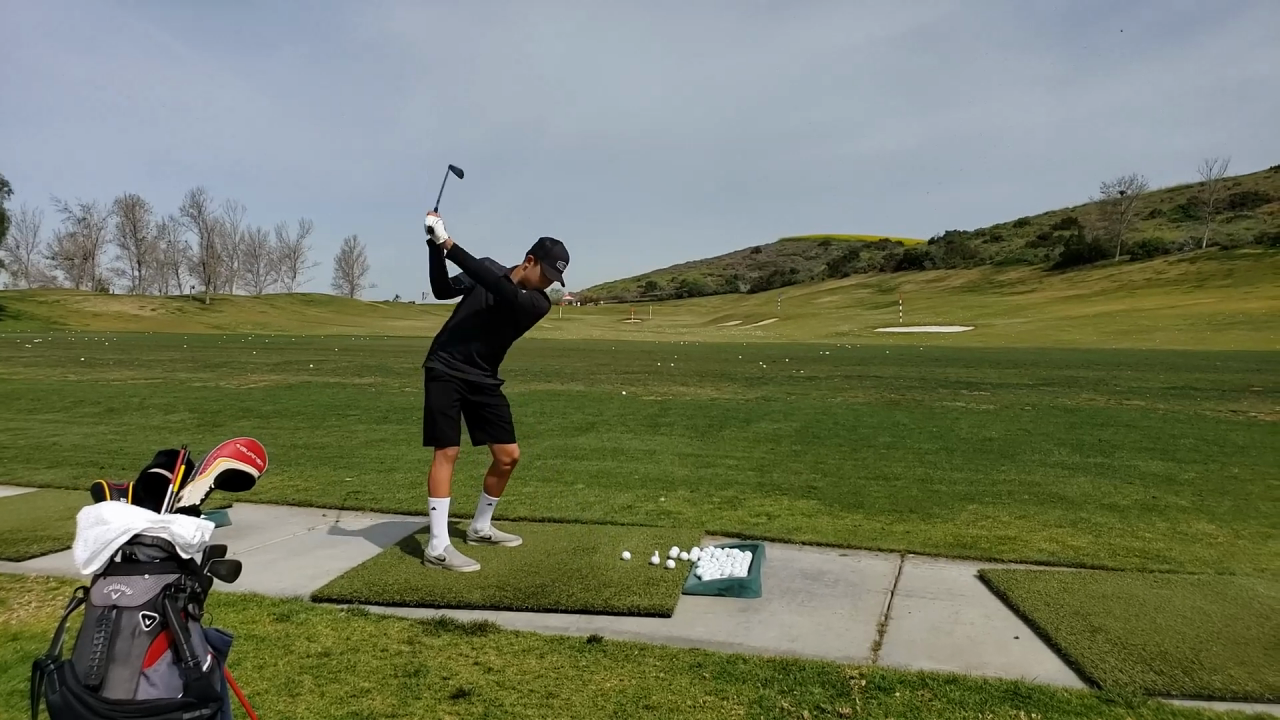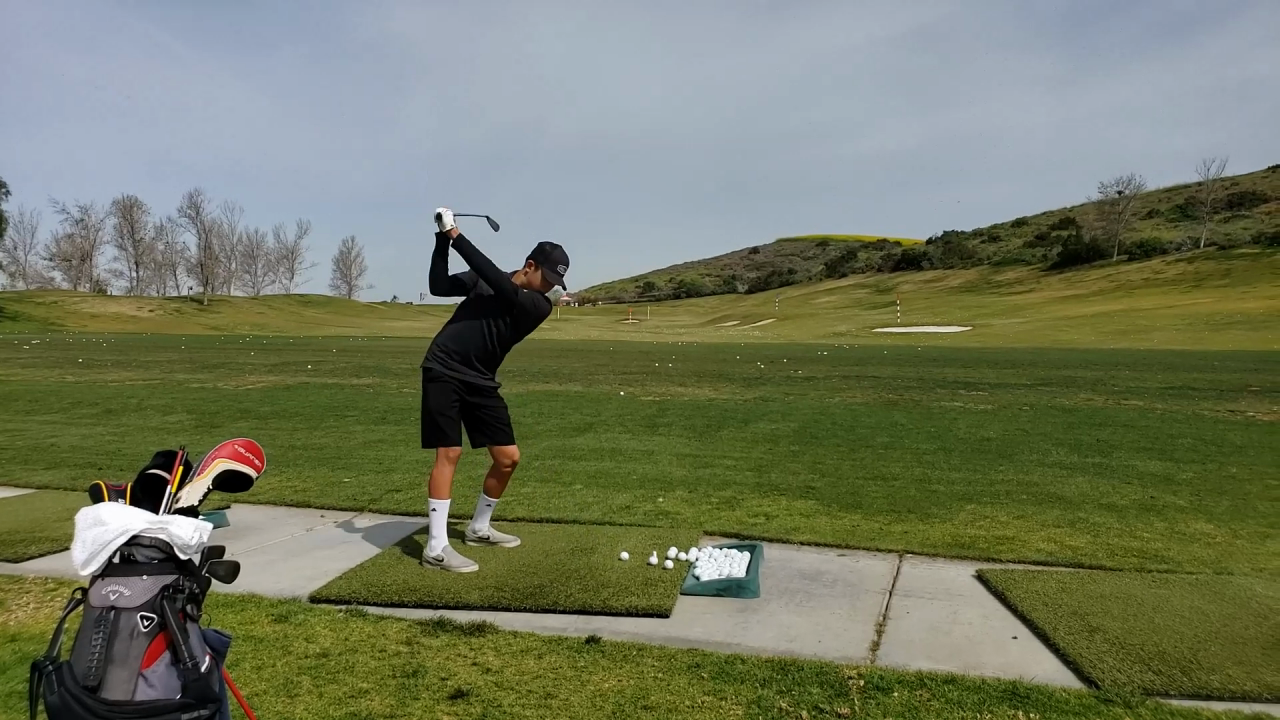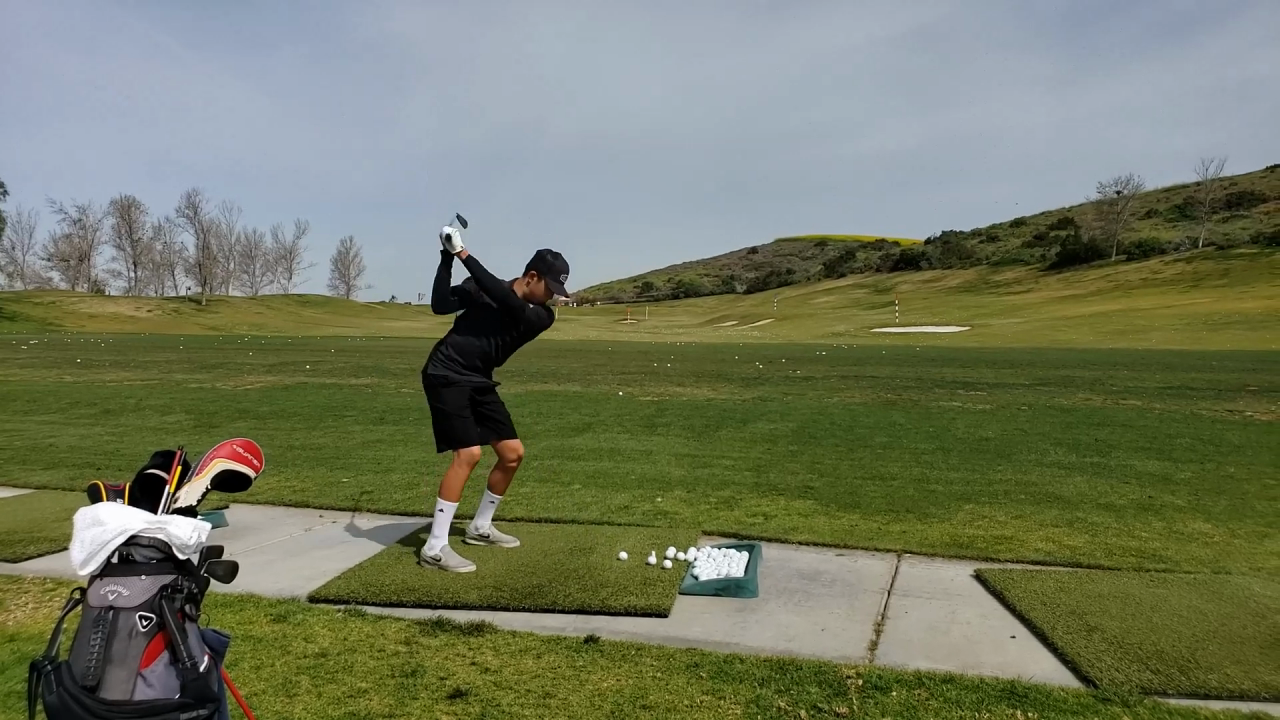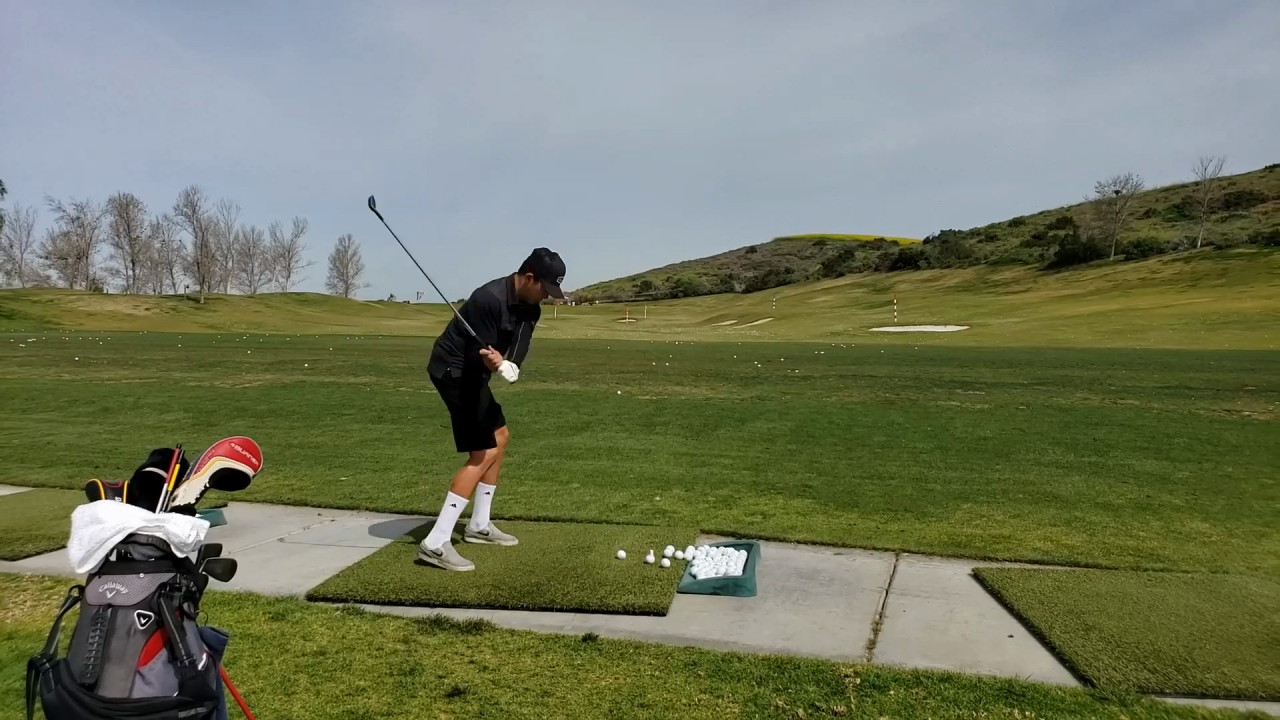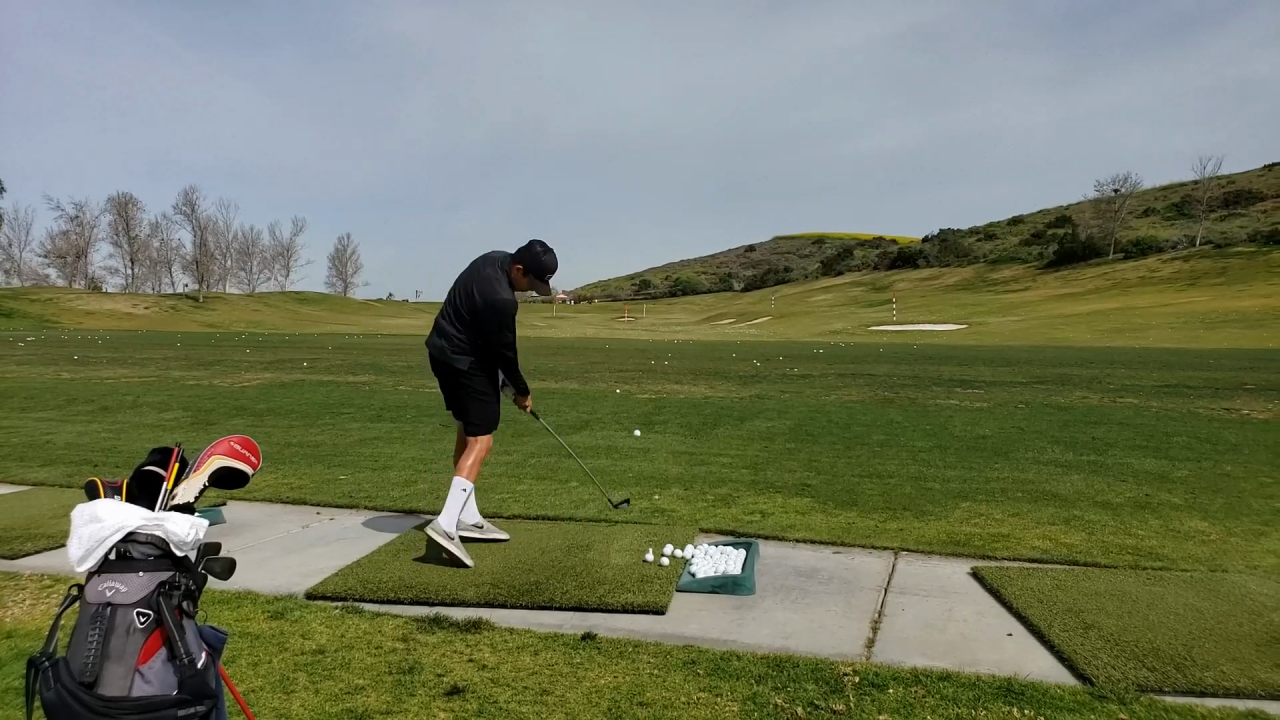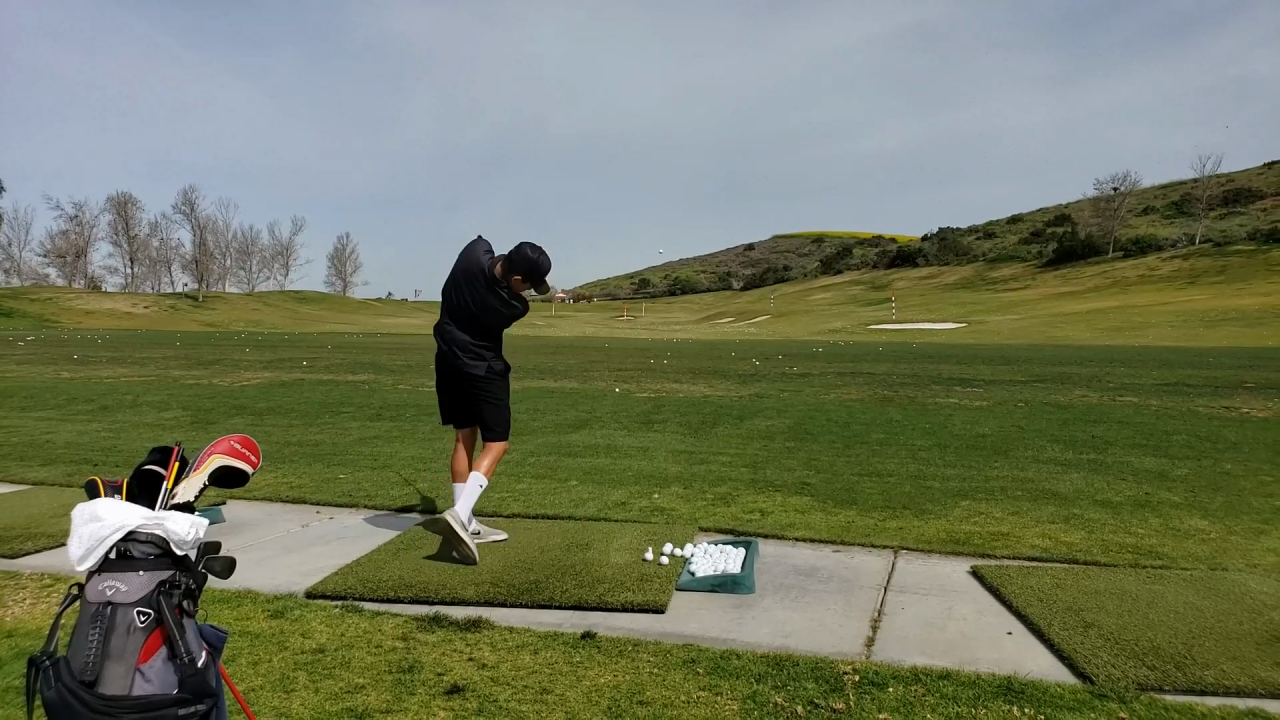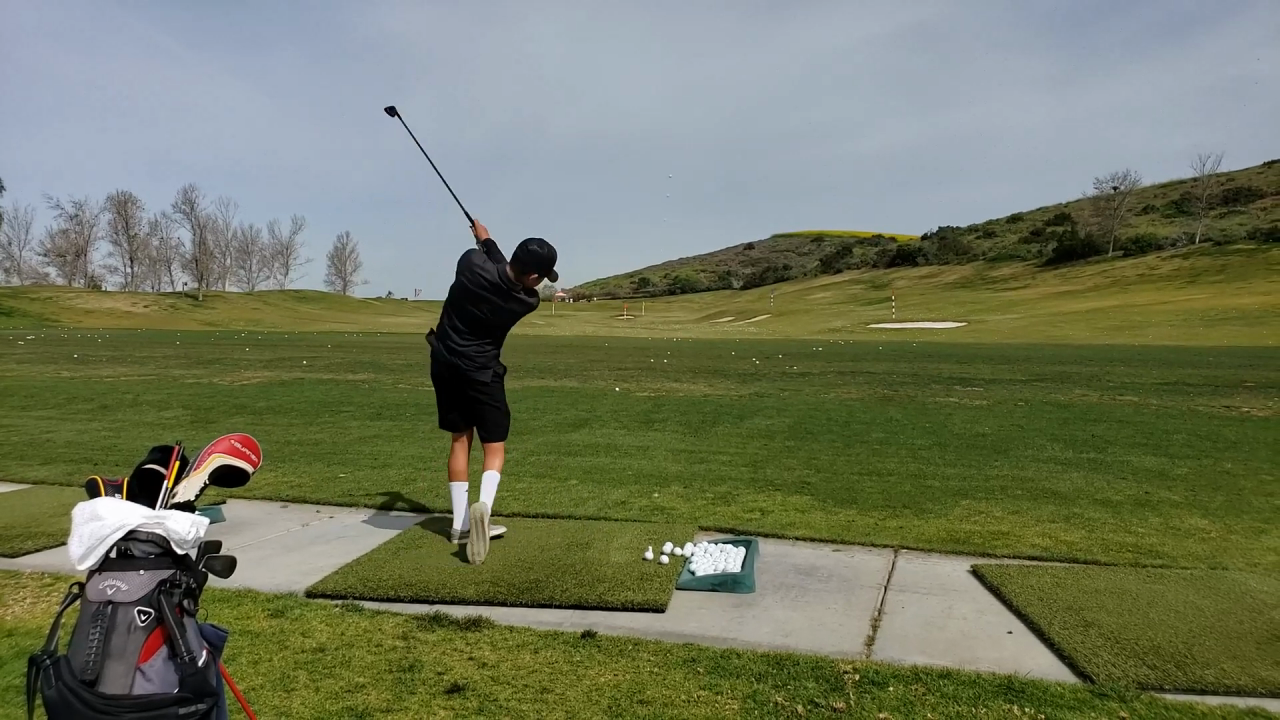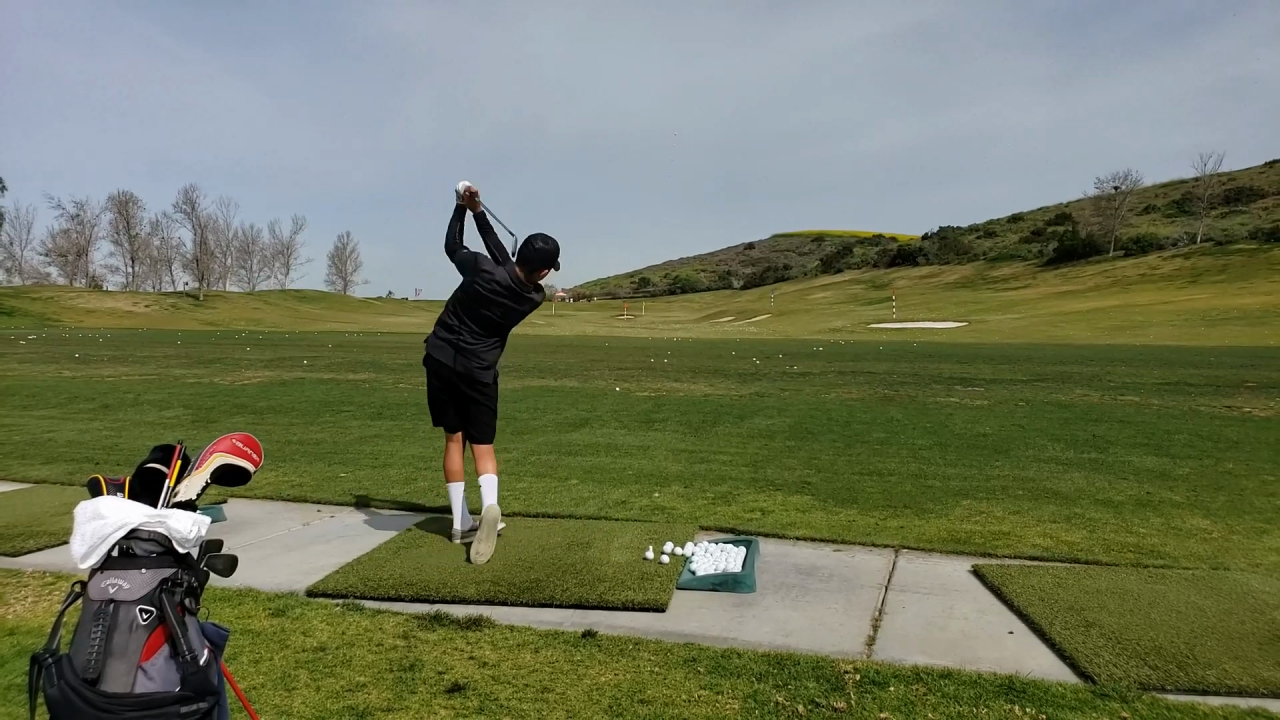
dt=0.1s
person 1, frame 1
left shoulder: (536, 303)
right shoulder: (489, 267)
left elbow: (498, 289)
right elbow: (442, 290)
left wrist: (449, 246)
right wrist: (440, 243)
left hip: (483, 379)
right hip: (444, 370)
left knee: (508, 456)
right knee: (447, 451)
left ankle: (480, 527)
right ankle: (437, 546)
person 1, frame 2
left shoulder: (539, 307)
right shoulder: (485, 277)
left elbow: (500, 286)
right elbow: (438, 287)
left wrist: (459, 237)
right wrist: (443, 240)
left hip: (480, 380)
right hip: (443, 371)
left knee: (507, 458)
right knee: (449, 451)
left ankle: (479, 527)
right ankle: (436, 547)
person 1, frame 3
left shoulder: (541, 316)
right shoulder: (484, 287)
left elbow: (507, 302)
right elbow: (440, 304)
left wrist: (466, 258)
right wrist: (448, 255)
left hip: (477, 382)
right hip: (445, 376)
left knee: (513, 454)
right knee: (469, 453)
left ankle: (480, 527)
right ankle: (435, 547)
person 1, frame 4
left shoulder: (531, 309)
right shoulder: (491, 300)
left elbow: (518, 352)
right elbow: (475, 352)
left wrist: (506, 365)
right wrist: (499, 364)
left hip: (467, 374)
right hip: (455, 373)
left knee: (499, 437)
right knee: (482, 455)
left ankle: (479, 523)
right ankle: (435, 544)
person 1, frame 5
left shoulder: (495, 260)
right shoulder: (499, 297)
right elbow: (504, 351)
right wrist: (521, 391)
left hip: (446, 350)
right hip: (465, 361)
left knee: (467, 432)
right knee: (480, 441)
left ankle: (467, 518)
right ankle: (445, 525)
person 1, frame 6
left shoulder: (473, 252)
right shoulder: (516, 304)
left hip: (447, 357)
right hip: (483, 370)
left knee: (464, 438)
right knee: (495, 445)
left ankle: (465, 524)
right ankle: (461, 514)
person 1, frame 7
left shoulder: (472, 263)
right shoulder: (527, 301)
left wrist: (483, 241)
right wrist: (488, 240)
left hip: (443, 362)
right hip: (480, 374)
left knee: (460, 438)
right knee: (494, 444)
left ankle: (462, 523)
right ankle: (482, 507)
person 1, frame 8
left shoulder: (483, 271)
right shoulder: (535, 297)
left elbow: (452, 245)
right elbow: (502, 263)
left wrist: (465, 203)
right wrist: (479, 213)
left hip: (440, 360)
right hip: (478, 373)
left knee: (454, 439)
right knee: (482, 445)
left ankle: (462, 523)
right ankle: (489, 508)
